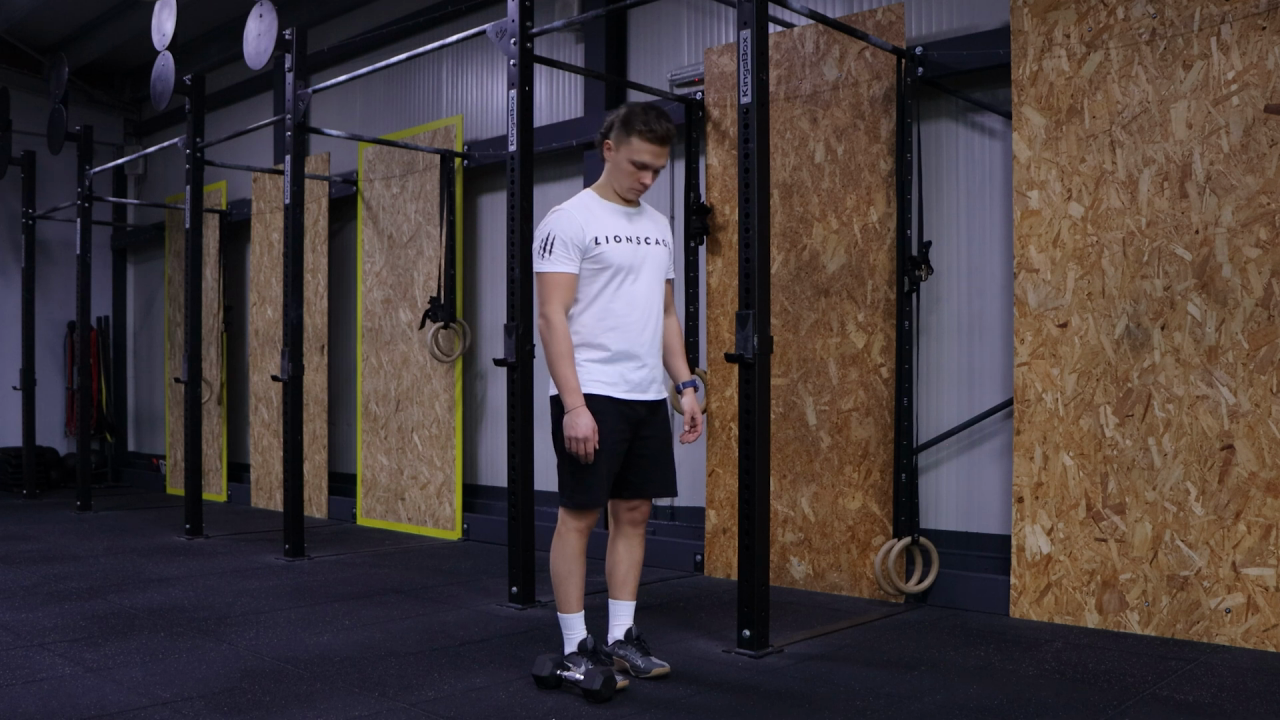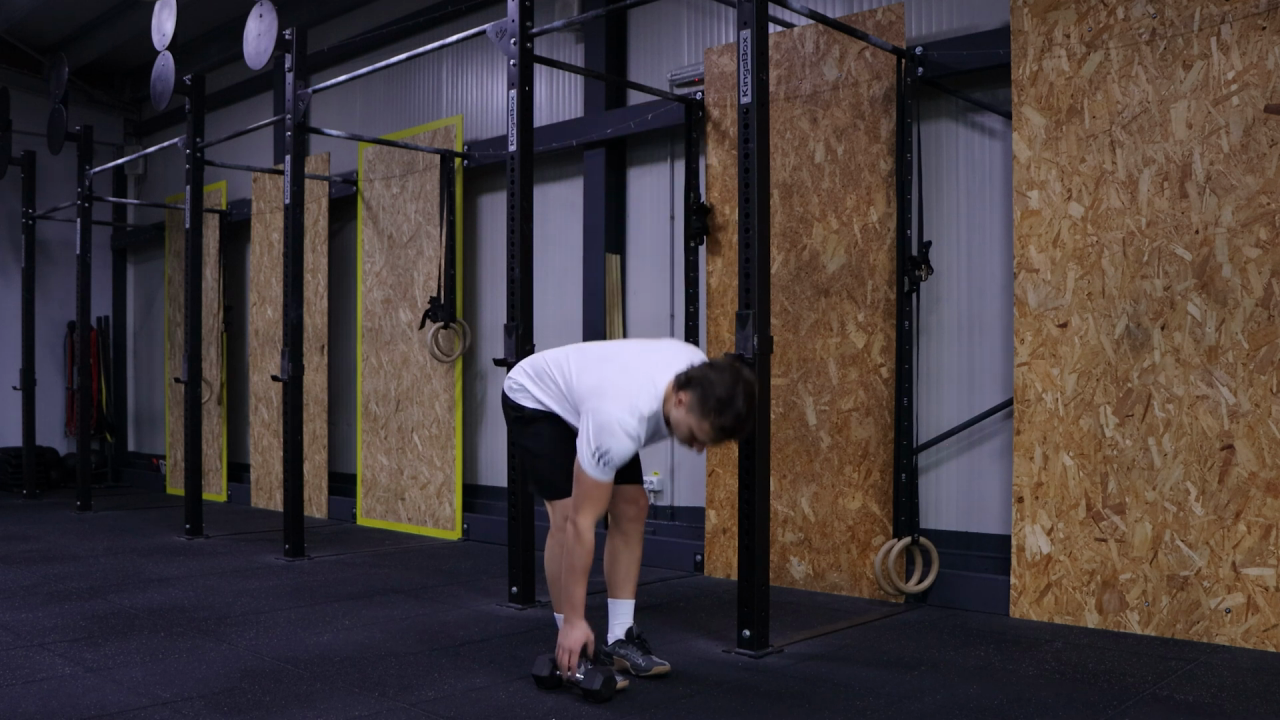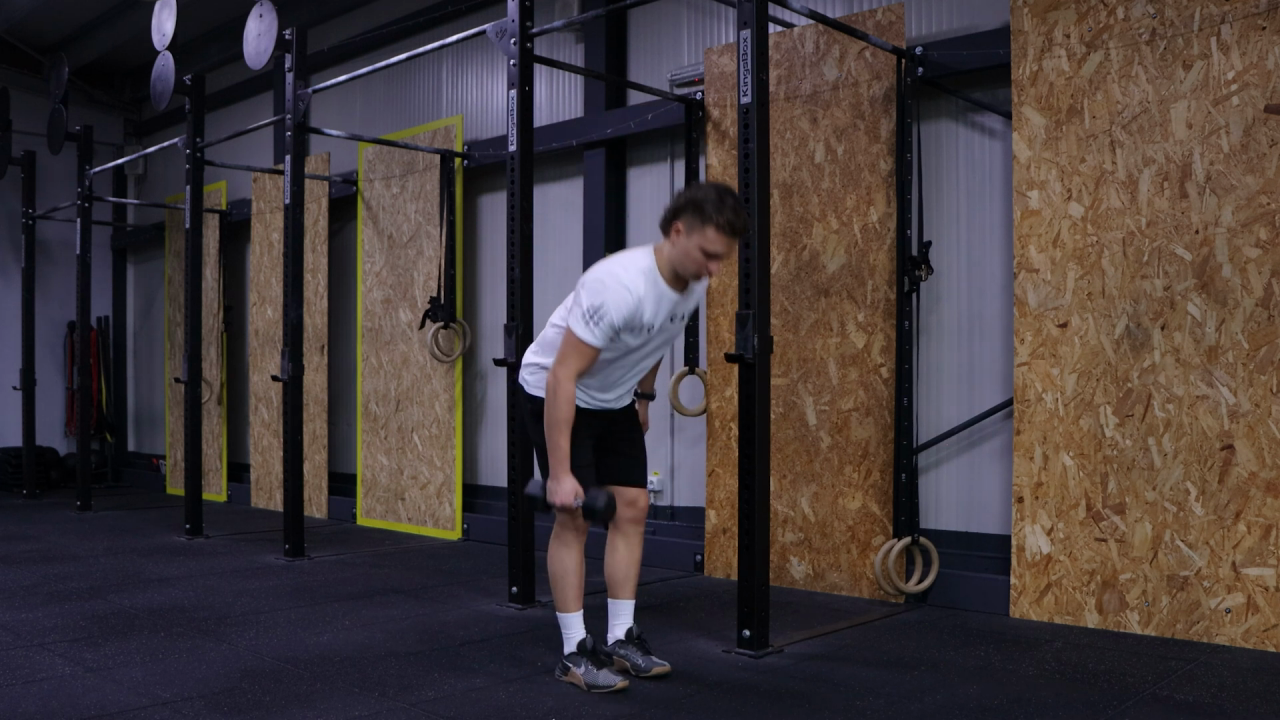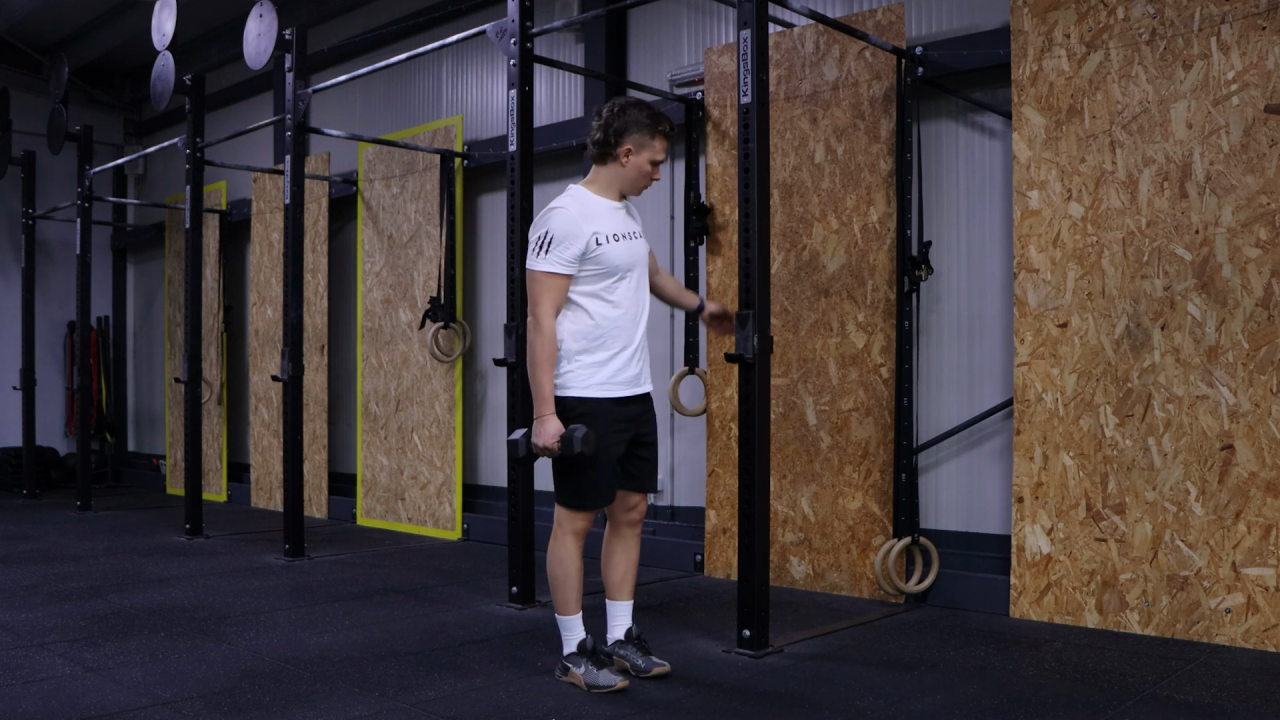
dt=0.7s
person 1, frame 1
left shoulder: (659, 227)
right shoulder: (569, 220)
right elbow: (552, 317)
left wrist: (685, 386)
right wrist: (574, 405)
left hip: (646, 399)
right hip: (591, 399)
left knee: (634, 515)
right knee: (579, 518)
left ankle: (620, 638)
right ankle: (575, 648)
person 1, frame 2
left shoulder: (702, 376)
right shoulder: (620, 422)
right elbow: (580, 524)
right wrist: (573, 623)
left hip: (580, 388)
right hip: (534, 400)
left knee: (632, 509)
right knee: (567, 511)
left ankle: (620, 637)
right ankle: (576, 647)
person 1, frame 3
left shoulder: (693, 281)
right shoulder: (620, 286)
right elbow: (562, 378)
left wrist: (644, 396)
right wrist: (559, 475)
left hip: (612, 398)
right hip: (551, 388)
left knee: (632, 509)
right knee: (577, 515)
left ankle: (621, 638)
right ankle: (575, 650)
person 1, frame 4
left shoulder: (625, 215)
right shoulder: (565, 217)
right elbow: (542, 319)
left wrist: (697, 305)
right wrist: (545, 412)
left hip: (635, 394)
right hip: (586, 399)
left knee: (630, 513)
right knee: (576, 521)
left ankle: (620, 639)
right ankle: (574, 651)
